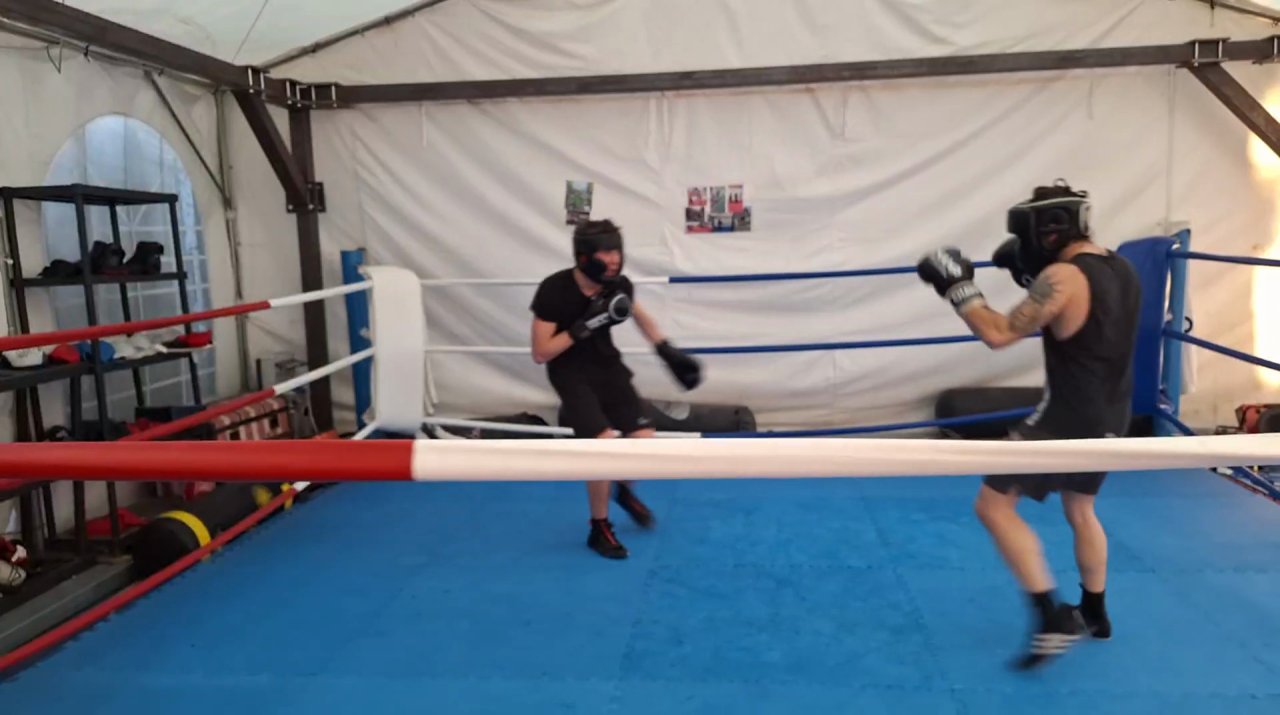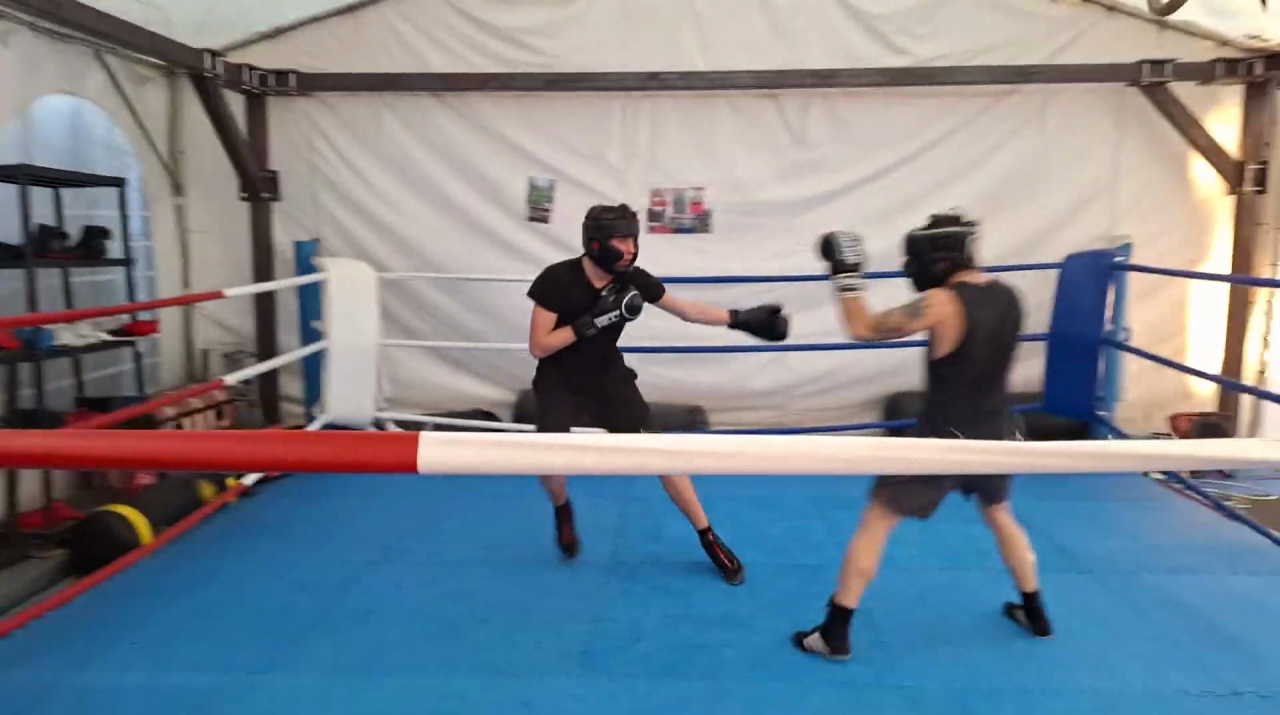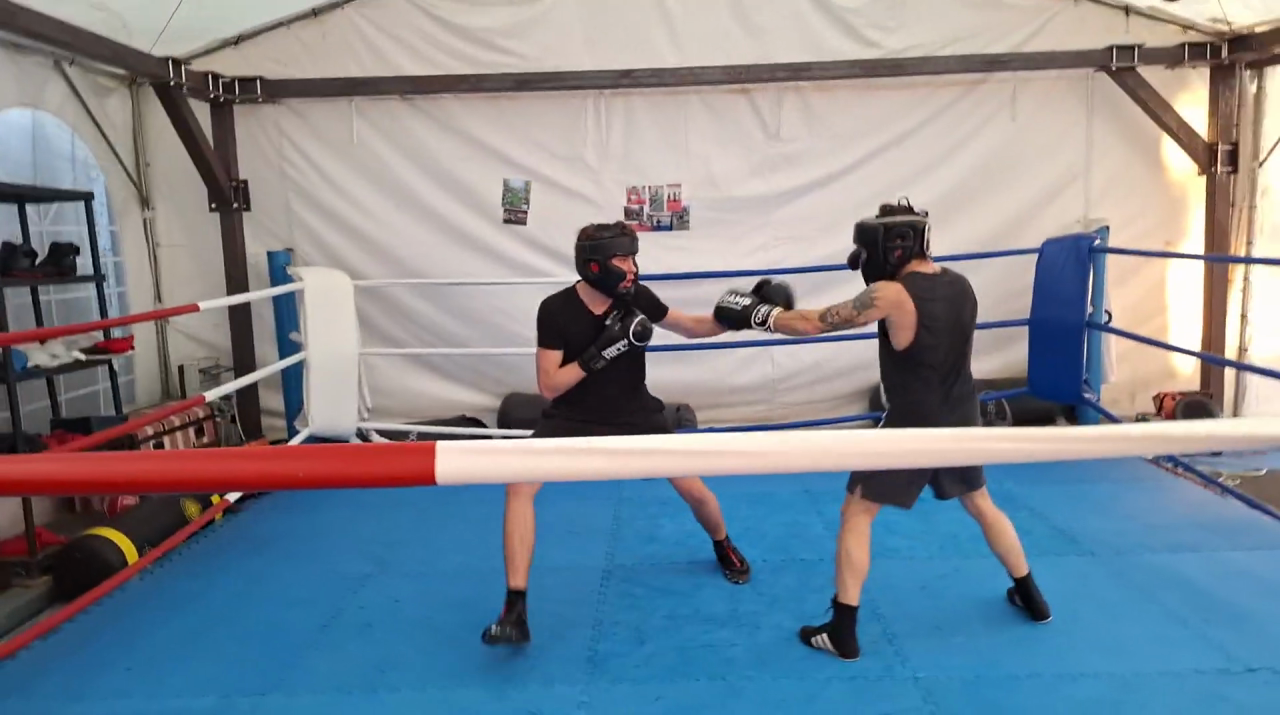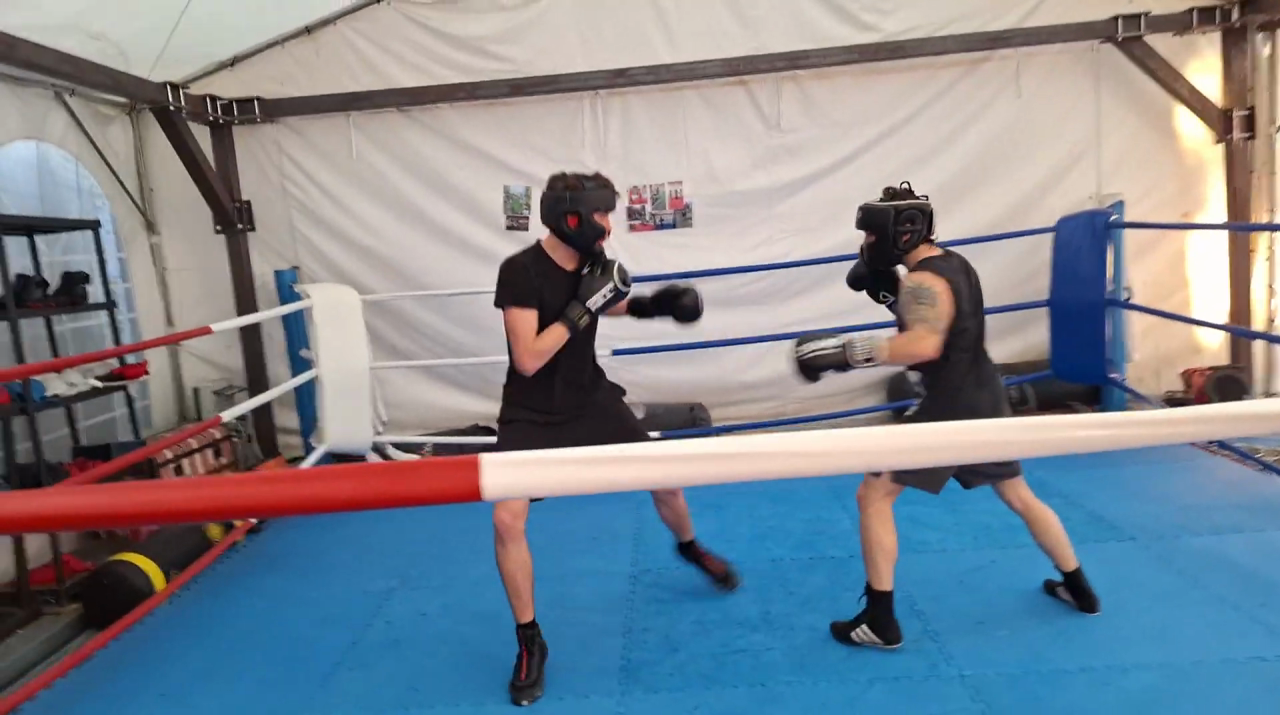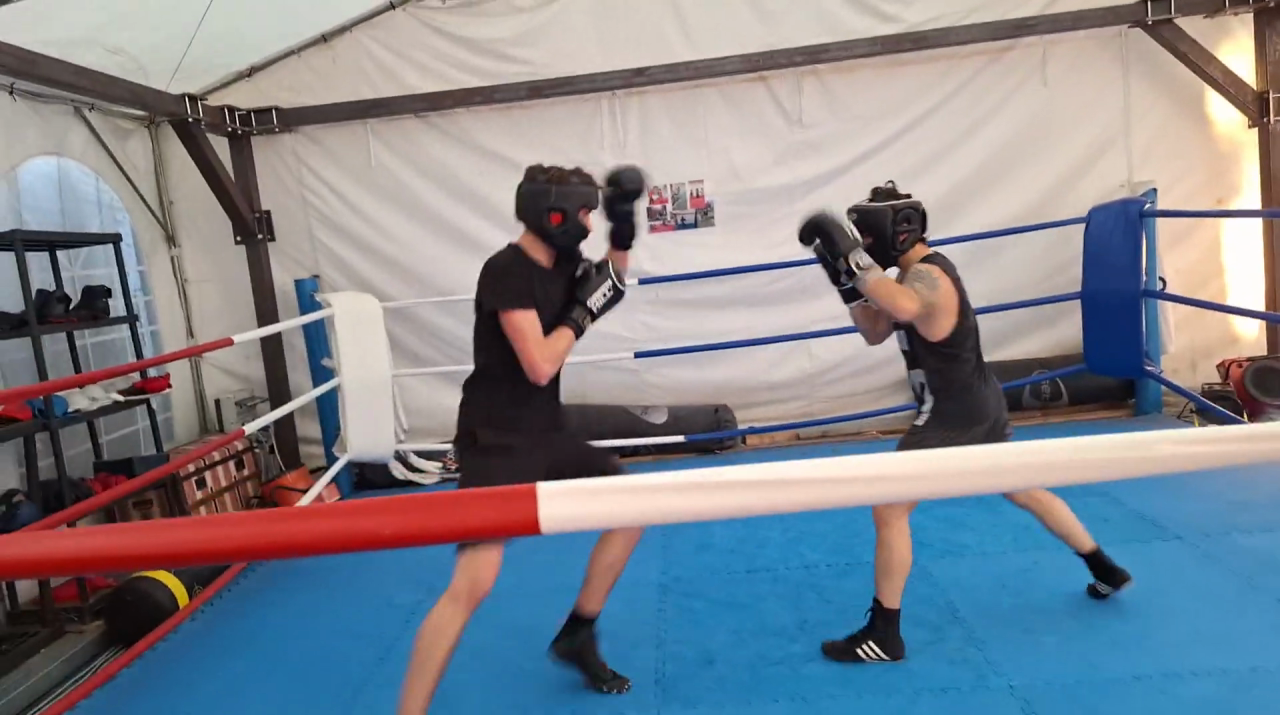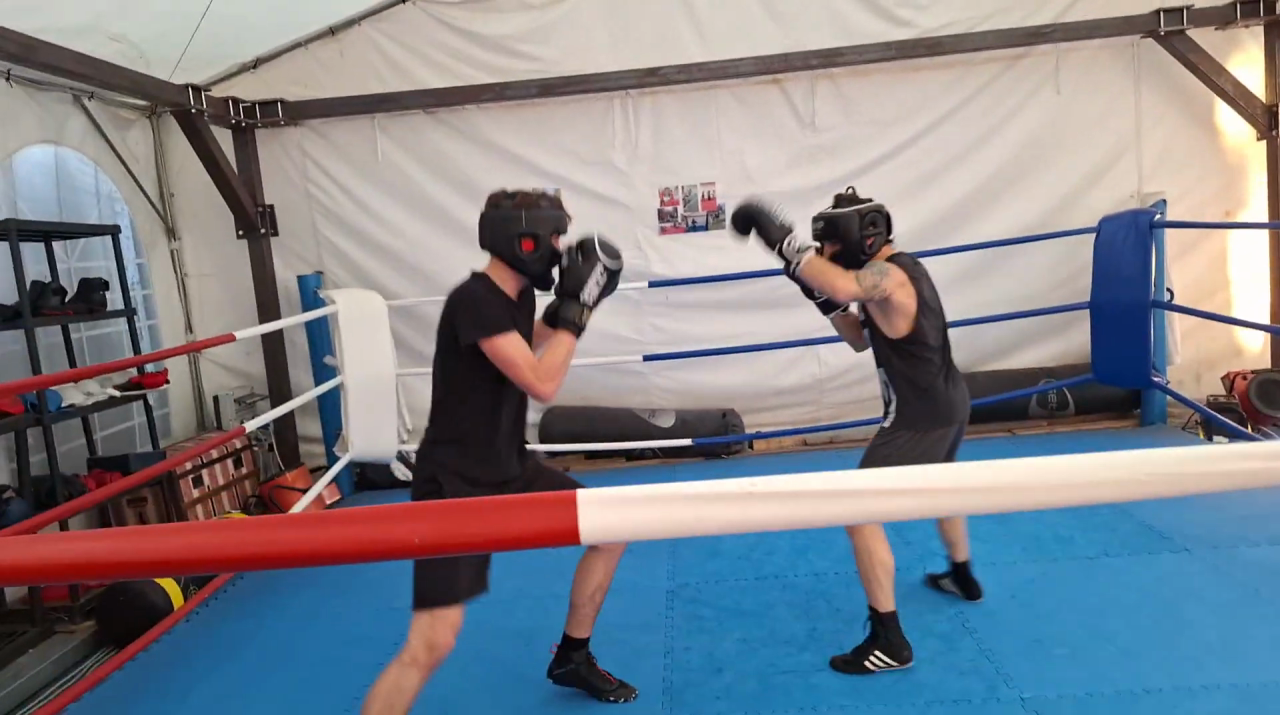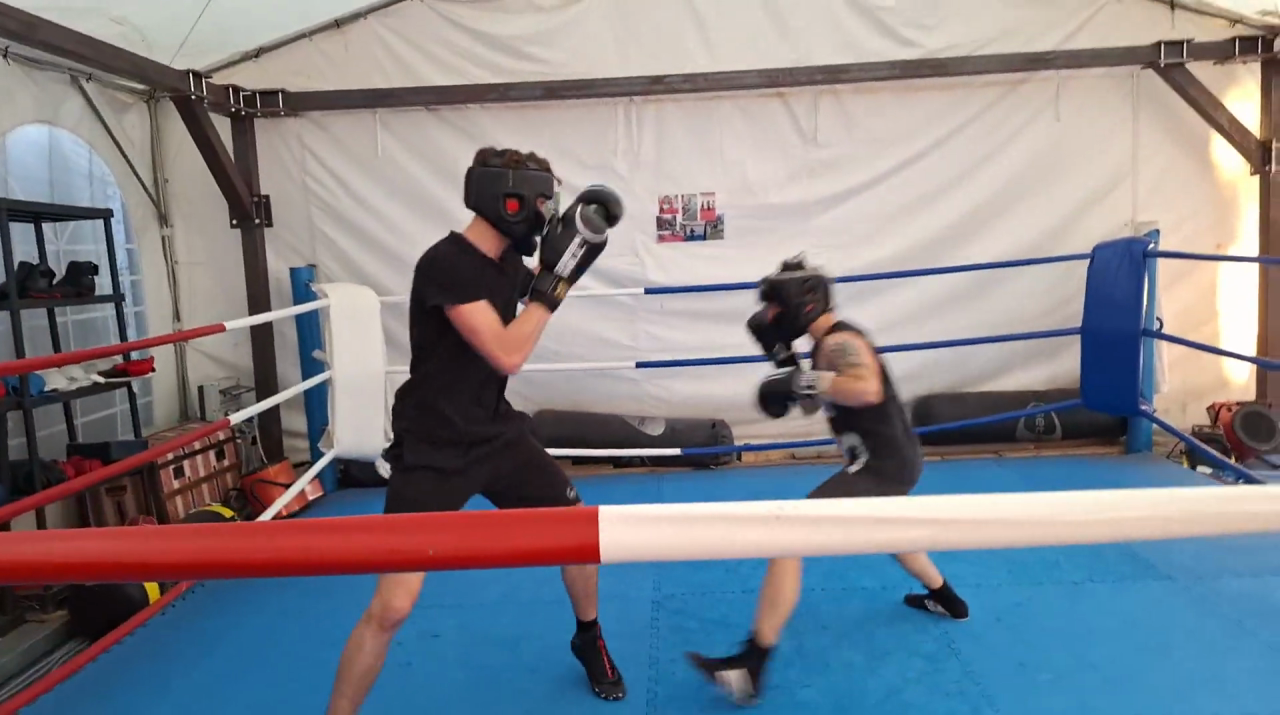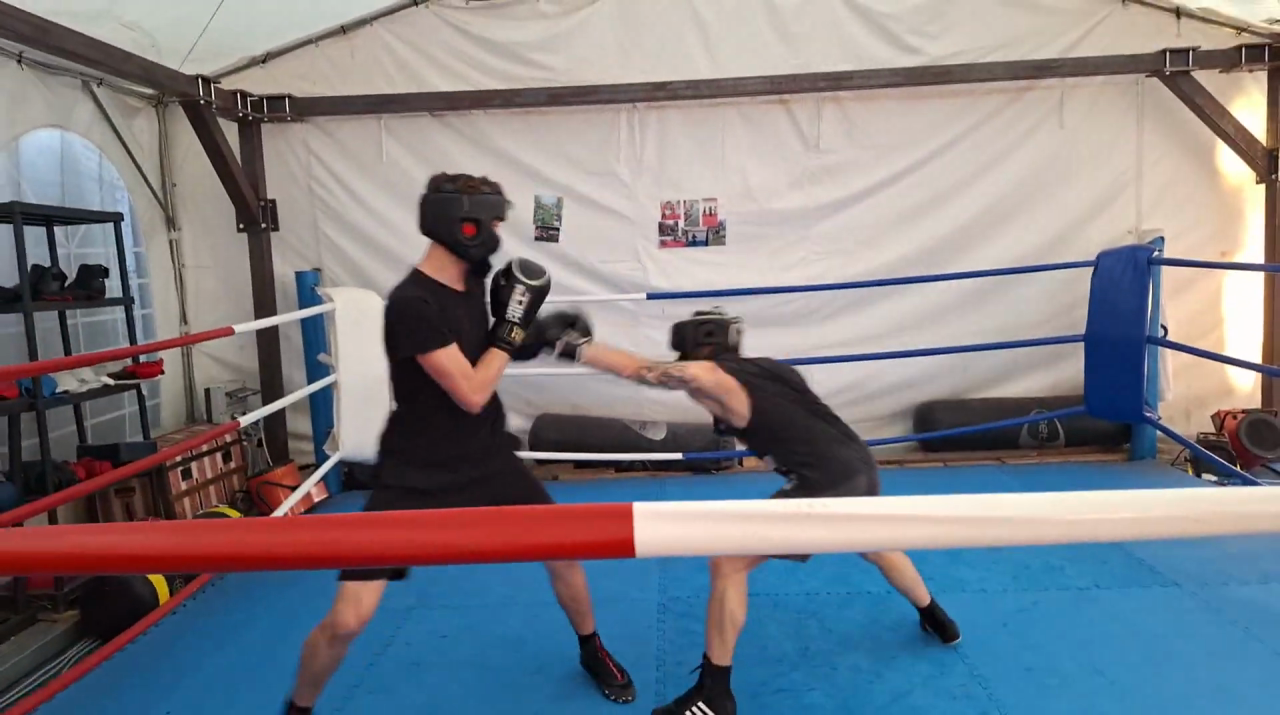
dt=0.2s
person 1, frame 1
left shoulder: (619, 285)
right shoulder: (554, 290)
left elbow: (640, 317)
right elbow: (540, 353)
left wrist: (669, 353)
right wrist: (584, 326)
left hip: (608, 368)
right hip: (573, 375)
left knee: (645, 443)
left ankle: (624, 489)
right ankle: (599, 528)
person 1, frame 2
left shoulder: (633, 279)
right shoulder: (556, 280)
left elbow: (687, 309)
right elbow: (538, 347)
left wrist: (743, 319)
right wrist: (591, 322)
left hip: (609, 377)
right hip: (561, 382)
left ankle: (708, 538)
right ankle: (563, 508)
person 1, frame 3
left shoulder: (636, 296)
right shoulder: (556, 310)
left elbow: (685, 326)
right elbow: (549, 387)
right wrist: (601, 352)
left hip: (629, 410)
right hip: (574, 414)
left knee: (691, 488)
right knee: (520, 483)
left ankle: (723, 544)
right ankle: (516, 608)
person 1, frame 4
left shoulder: (593, 260)
right shoulder: (520, 271)
left elbow: (614, 304)
right elbow: (527, 359)
left wrist: (651, 302)
right wrist: (583, 306)
left hip: (590, 399)
right hip: (531, 411)
left knee: (664, 481)
right knee: (507, 519)
left ankle: (690, 548)
right ankle: (529, 641)
person 1, frame 5
left shoulder: (558, 262)
right shoulder: (507, 270)
left elbow: (607, 284)
right elbow: (540, 366)
left wrist: (622, 229)
right wrist: (585, 309)
left hip: (544, 429)
right hip: (496, 439)
right knee: (472, 584)
left ankle: (577, 635)
person 1, frame 6
left shoulder: (517, 293)
right shoulder: (474, 300)
left elbow: (538, 349)
right elbow: (543, 383)
left wrist: (568, 300)
right wrist: (580, 300)
left hip: (510, 469)
right hip: (457, 486)
right knee: (430, 647)
left ankle: (572, 657)
person 1, frame 7
left shoulder: (506, 254)
right shoulder: (444, 263)
left elbow: (526, 301)
right elbow: (508, 354)
left wrist: (567, 249)
right wrist: (559, 274)
left hip: (494, 430)
right hip: (431, 450)
right knee: (392, 607)
left ankle: (589, 638)
person 1, frame 8
left shoulder: (471, 279)
right shoulder: (412, 303)
right elbow: (472, 393)
left wrist: (531, 329)
right wrist: (513, 322)
left hip: (485, 457)
right hip: (417, 475)
right knee: (348, 618)
left ankle: (592, 650)
person 2, frame 1
left shoulder: (1063, 276)
right shoulder: (1122, 269)
left elbow: (1000, 334)
left wrist: (959, 286)
right wrist: (1029, 275)
left hip: (1067, 418)
right hip: (1109, 417)
left knee: (993, 505)
right knee: (1081, 508)
left ankle: (1052, 617)
right ankle: (1095, 613)
person 2, frame 2
left shoulder: (940, 303)
right shoulder: (1006, 297)
left elbow: (864, 330)
left wrist: (846, 274)
left hip: (943, 435)
right hip: (994, 433)
left knee: (876, 521)
right knee: (1001, 518)
left ankle: (834, 631)
right ankle: (1034, 612)
person 2, frame 3
left shoulder: (889, 294)
right shoulder: (960, 286)
left elbow: (813, 324)
left wrist: (755, 312)
left hip: (911, 426)
right hip: (962, 419)
left knee: (856, 516)
right knee: (980, 505)
left ankle: (843, 631)
right ankle: (1031, 597)
person 2, frame 4
left shoulder: (922, 282)
right shoulder: (951, 264)
left elbow: (921, 346)
left wrist: (843, 349)
right wrist: (884, 290)
left hip: (948, 408)
right hip: (988, 401)
left knee: (874, 496)
right knee: (1019, 496)
left ankle: (880, 618)
right ankle: (1078, 588)
person 2, frame 5
left shoulder: (925, 274)
right shoulder: (918, 270)
left elbow: (905, 308)
right elbow: (875, 334)
left wrist: (851, 252)
right wrist: (846, 280)
left hip: (950, 416)
right hip: (982, 403)
left knee: (890, 510)
right knee: (1025, 491)
left ankle: (883, 634)
right ankle: (1106, 570)
person 2, frame 6
left shoulder: (887, 274)
right shoulder: (901, 269)
left elbow: (838, 283)
right elbow: (861, 339)
left wrist: (783, 238)
right wrist: (820, 293)
left hip: (921, 416)
right hip: (948, 404)
left knee: (862, 517)
left ankle: (888, 641)
right ankle: (962, 575)
person 2, frame 7
left shoulder: (840, 344)
right shoulder: (834, 340)
left elbow: (866, 391)
right elbow: (812, 402)
left wrist: (804, 381)
right wrist: (780, 354)
left hip: (882, 467)
right hip: (896, 458)
left ankle: (749, 666)
right ankle: (946, 599)
person 2, frame 8
left shoulder: (709, 375)
right shoulder: (770, 369)
left elbow: (637, 368)
left wrist: (572, 343)
left hip: (826, 484)
right hip: (859, 467)
left knee: (729, 567)
right knee: (873, 547)
right ankle: (936, 619)
